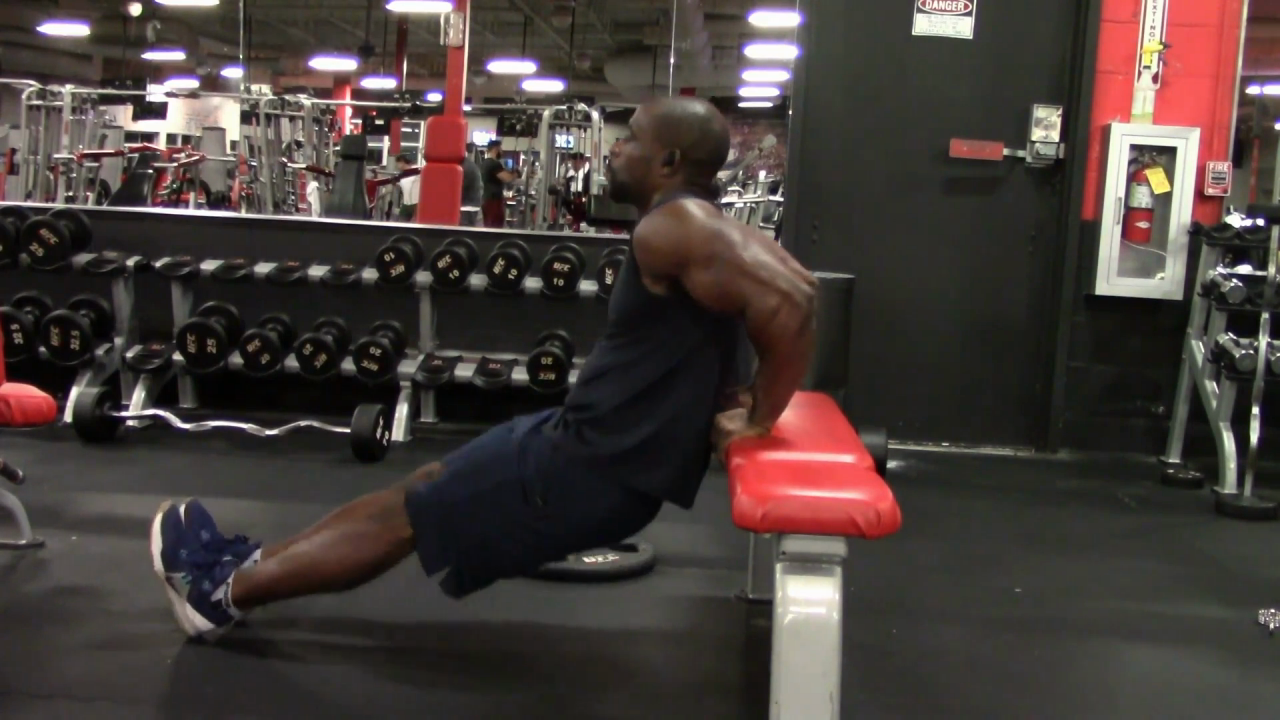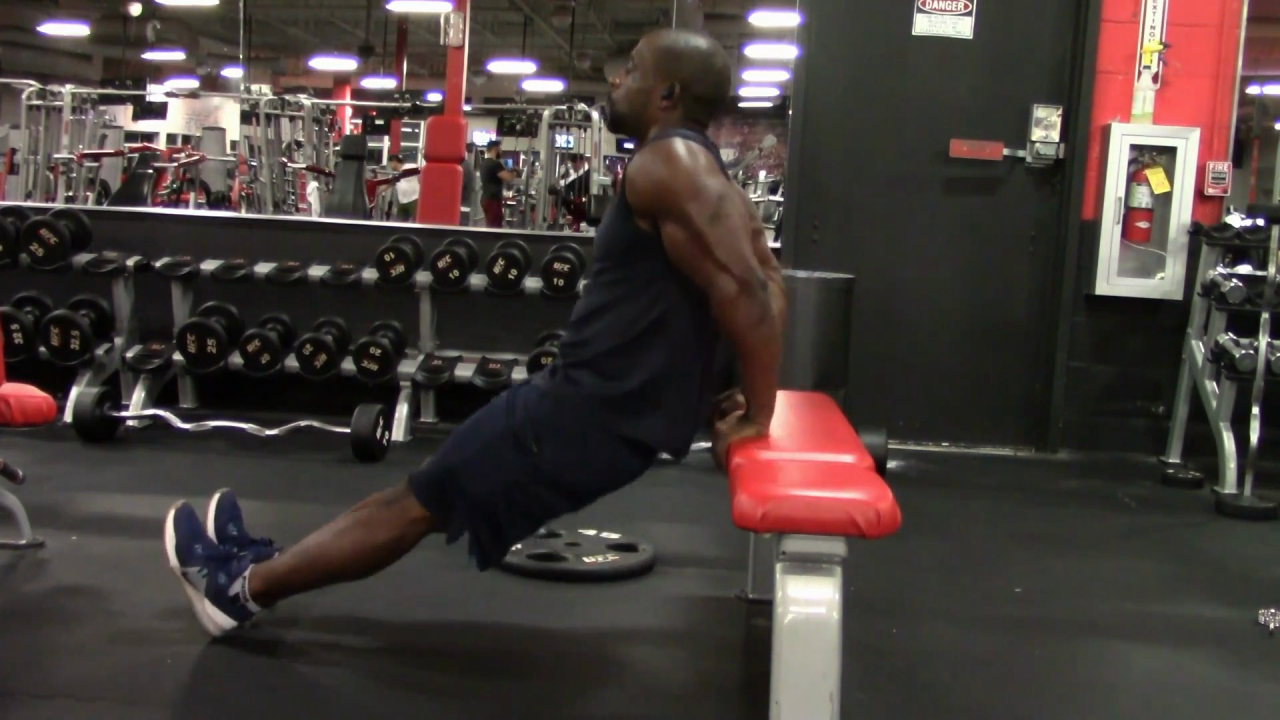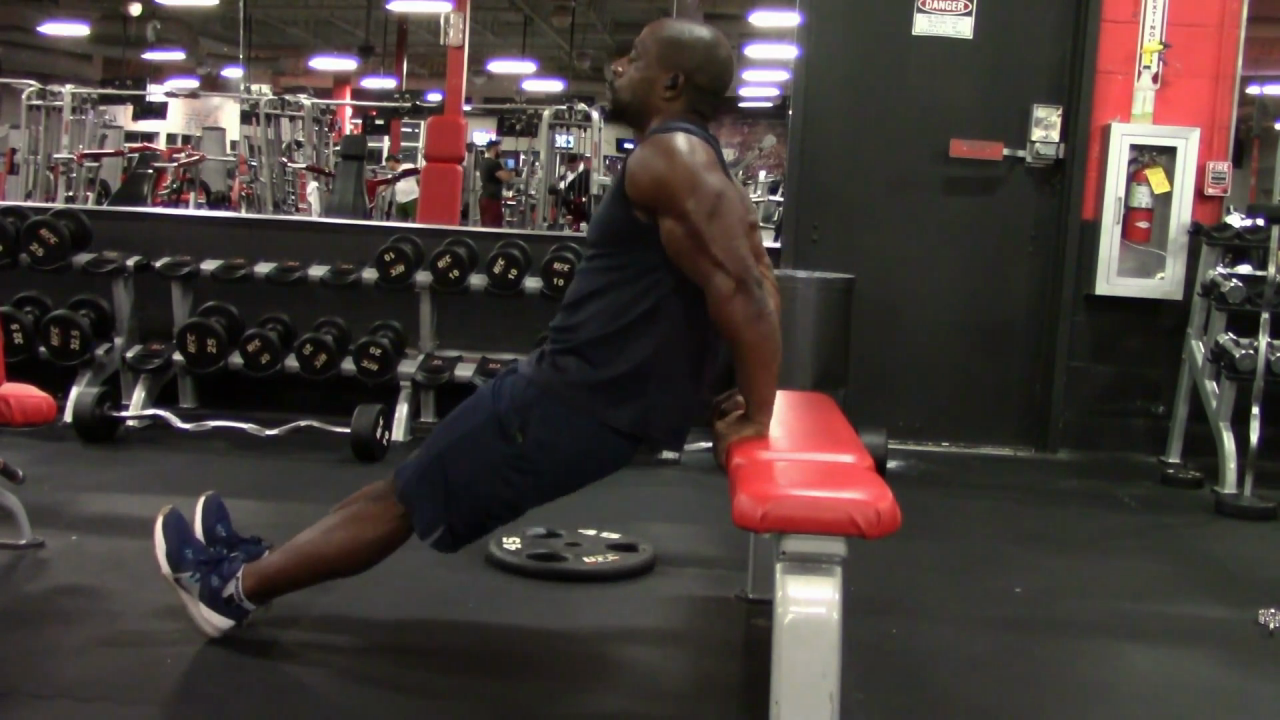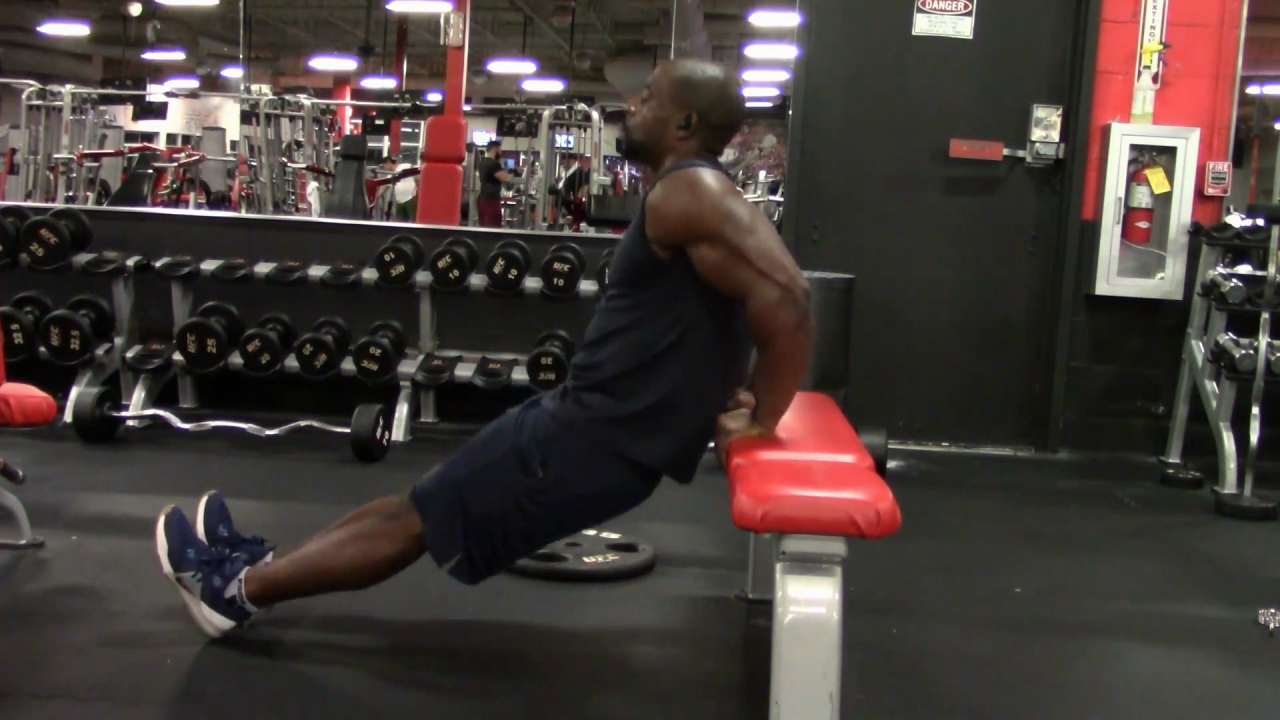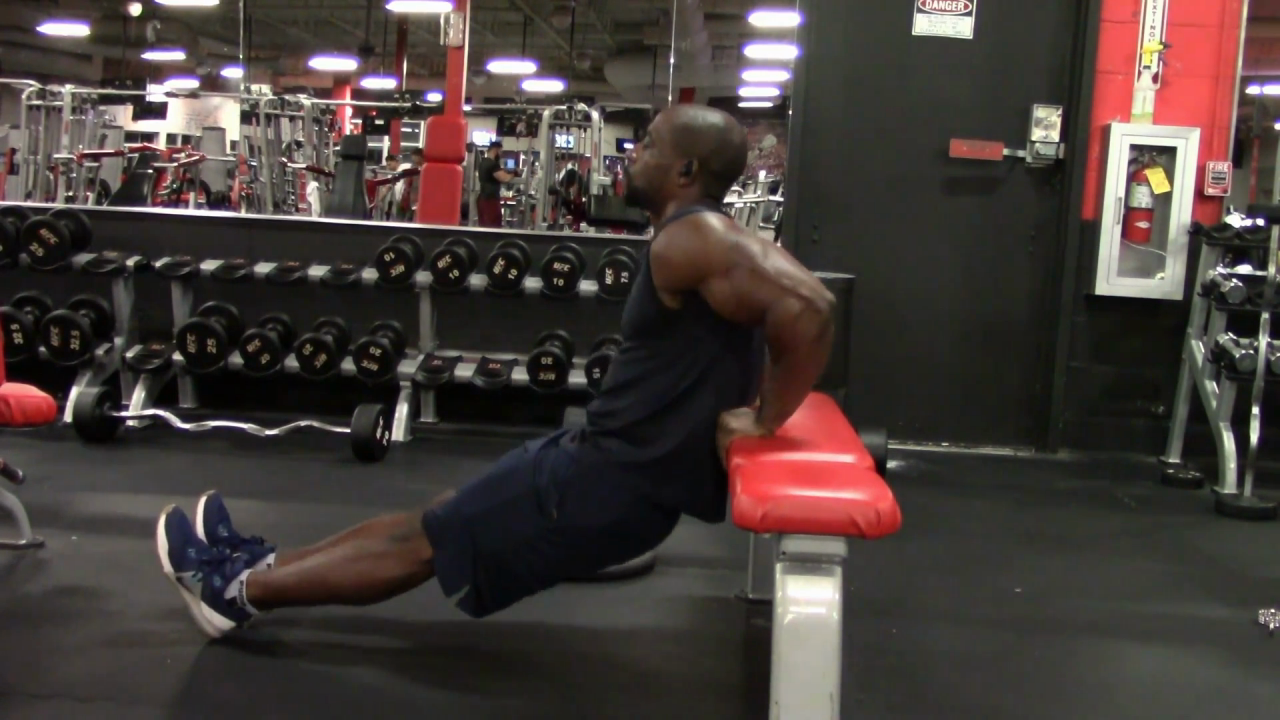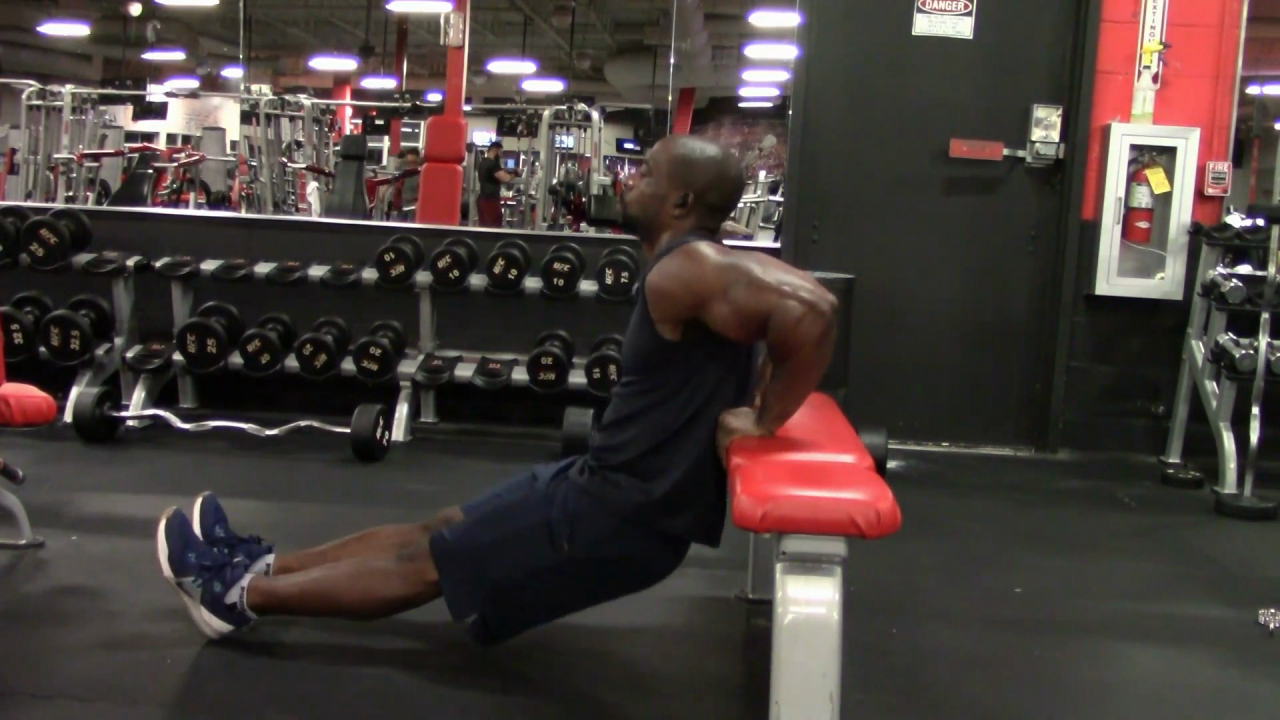
dt=0.3s
person 1, frame 1
left shoulder: (673, 228)
right shoulder: (701, 227)
left elbow: (788, 305)
right elbow: (796, 287)
left wrist: (760, 419)
right wrist: (752, 396)
left hip: (600, 471)
right hip: (590, 439)
left knee: (404, 520)
right knee: (425, 486)
left ankle: (223, 593)
right ankle: (251, 562)
person 1, frame 2
left shoulder: (669, 164)
right shoulder: (694, 170)
left elbow: (744, 293)
right elbow: (766, 280)
left wrist: (758, 420)
right wrist: (747, 399)
left hip: (593, 412)
right hip: (604, 398)
left knee: (419, 505)
right knee: (430, 490)
left ankle: (243, 588)
right ankle: (265, 565)
person 1, frame 3
left shoulder: (669, 157)
right shoulder: (693, 163)
left elbow: (739, 291)
right elbow: (755, 279)
left wrist: (757, 419)
right wrist: (748, 397)
left hip: (580, 400)
right hip: (595, 387)
left knee: (407, 498)
right knee: (414, 483)
left ankle: (236, 588)
right ankle: (259, 564)
person 1, frame 4
left shoulder: (687, 194)
right shoulder: (702, 196)
left elbow: (785, 298)
right elbow: (768, 294)
left wrist: (760, 421)
right wrist: (742, 395)
left hip: (602, 437)
right hip: (598, 416)
left knee: (418, 518)
right knee: (428, 499)
left ankle: (236, 588)
right ankle: (260, 562)
person 1, frame 5
left shoulder: (690, 239)
right shoulder: (707, 237)
left elbow: (807, 309)
right elbow: (784, 311)
left wrist: (766, 421)
right wrist: (755, 402)
left hip: (619, 480)
right hip: (611, 455)
left knee: (427, 543)
right knee: (439, 518)
left ankle: (238, 590)
right ankle: (266, 565)
person 1, frame 6
left shoulder: (685, 271)
right shoulder: (702, 266)
left elbow: (812, 311)
right elbow: (789, 310)
left wrist: (764, 421)
right wrist: (756, 403)
left hip: (626, 513)
right hip: (616, 482)
left knee: (431, 563)
right knee: (441, 529)
left ankle: (238, 594)
right ankle: (263, 565)
